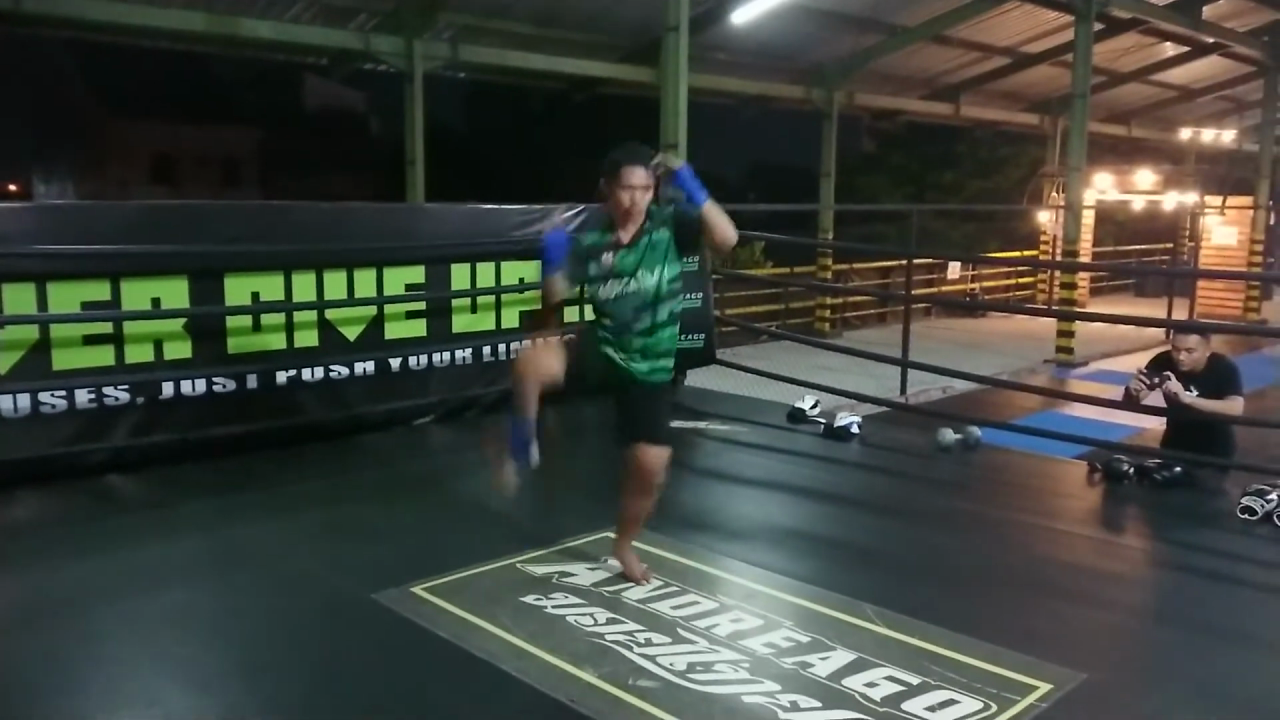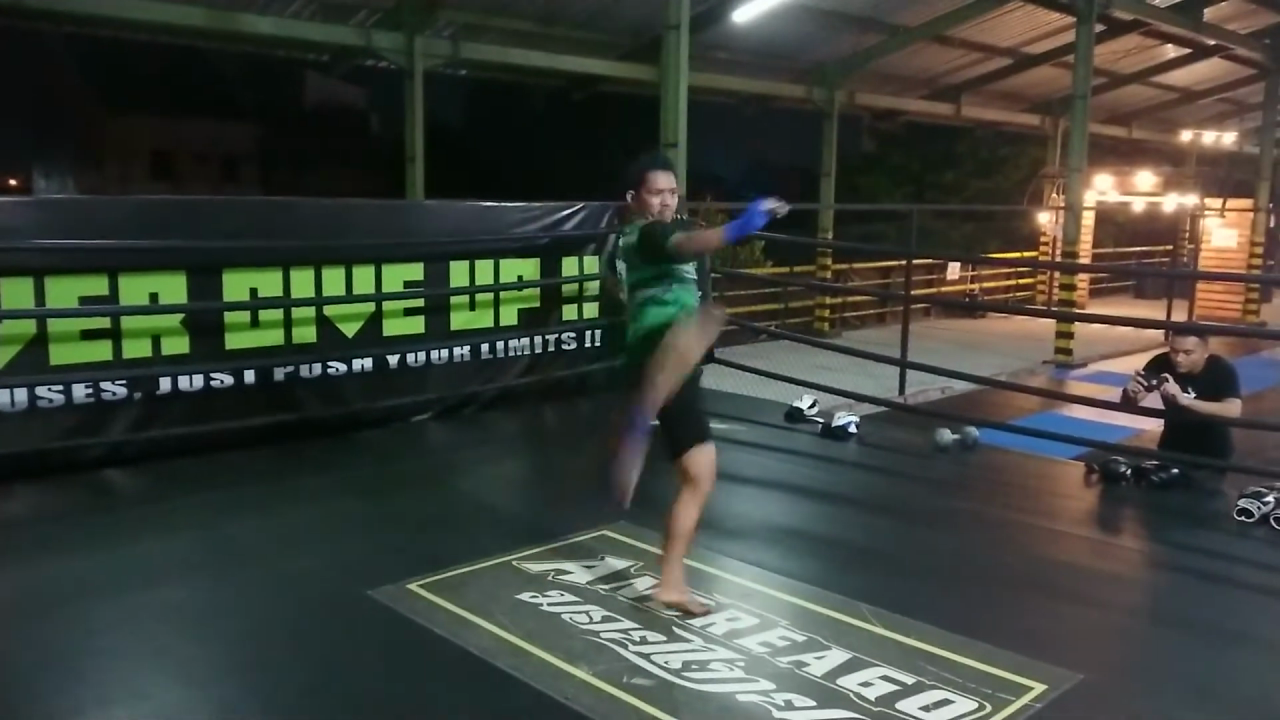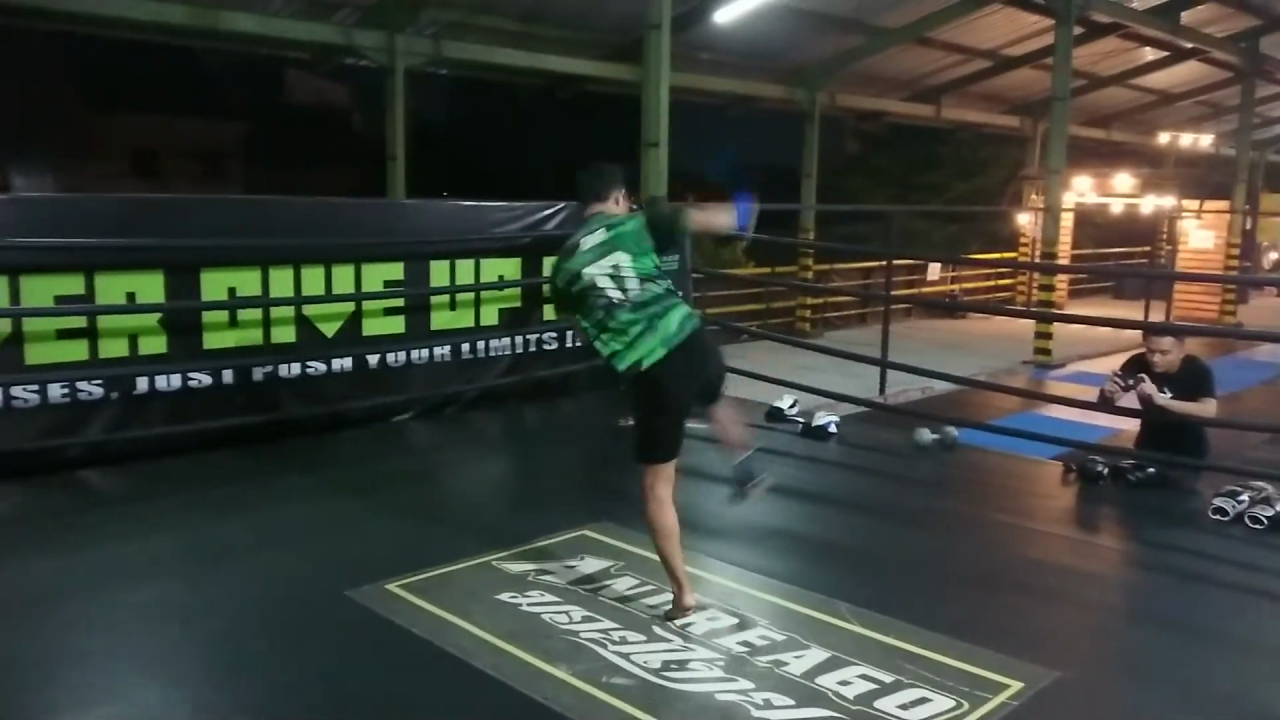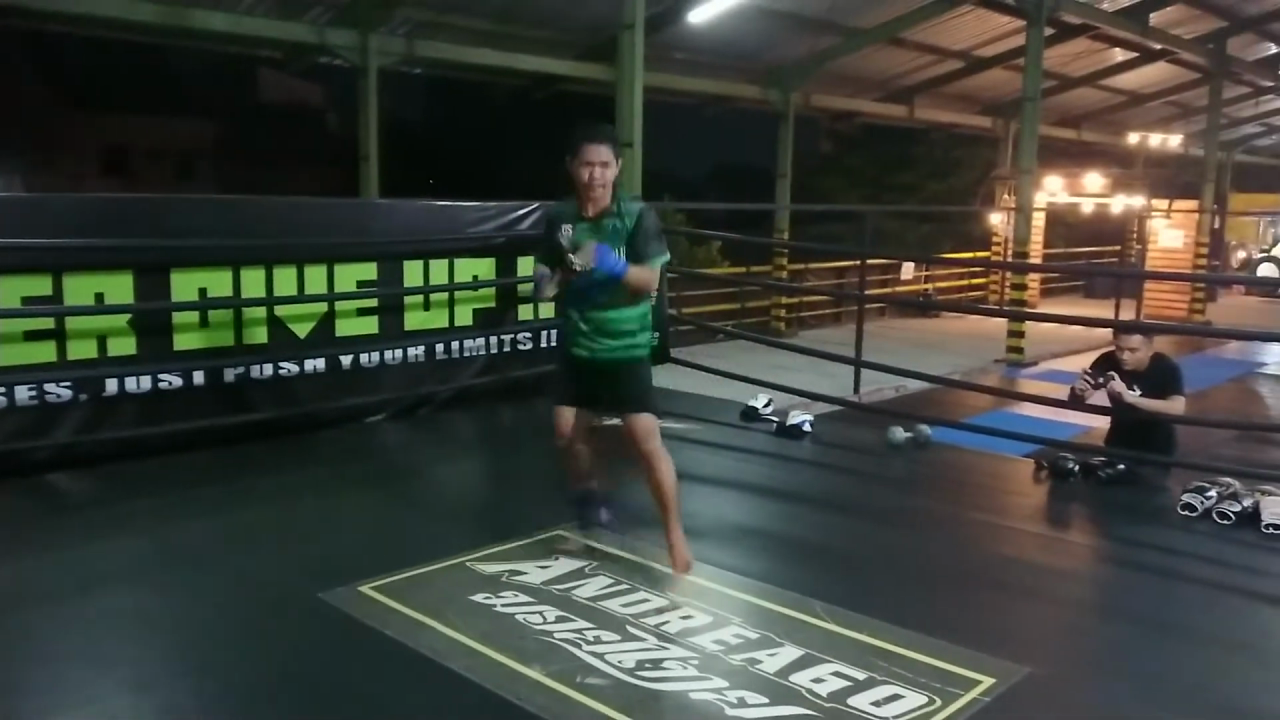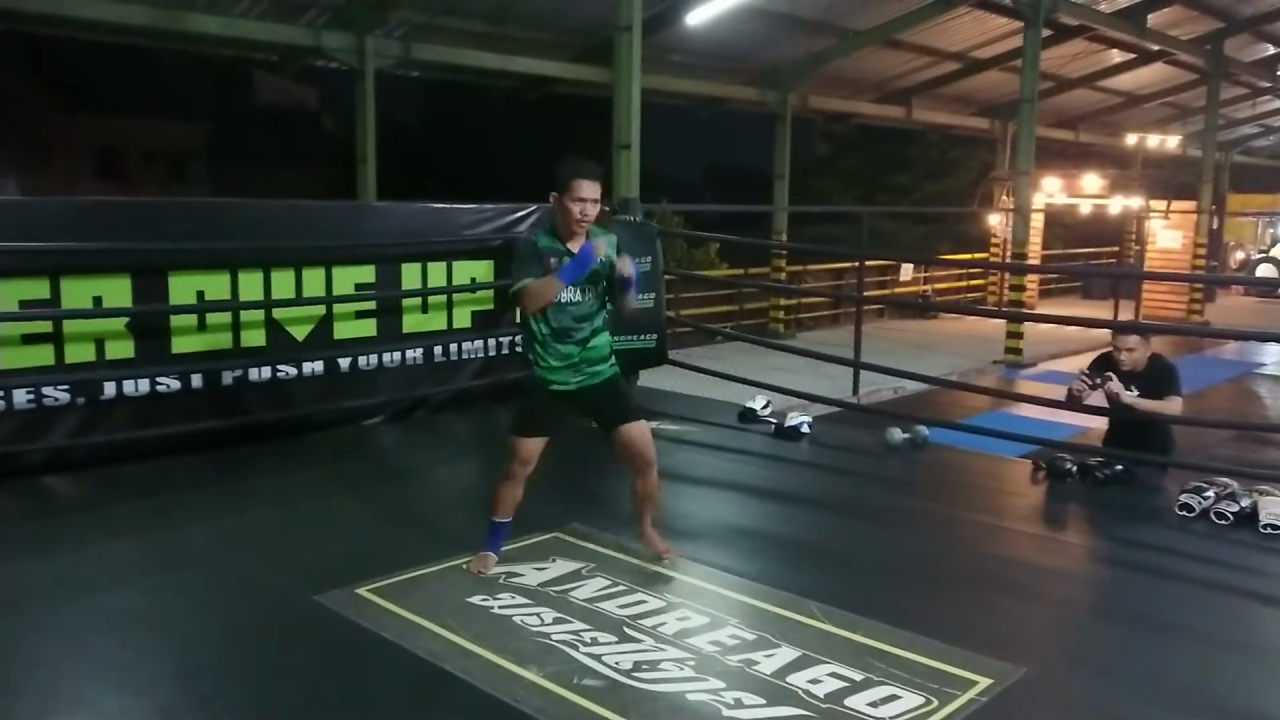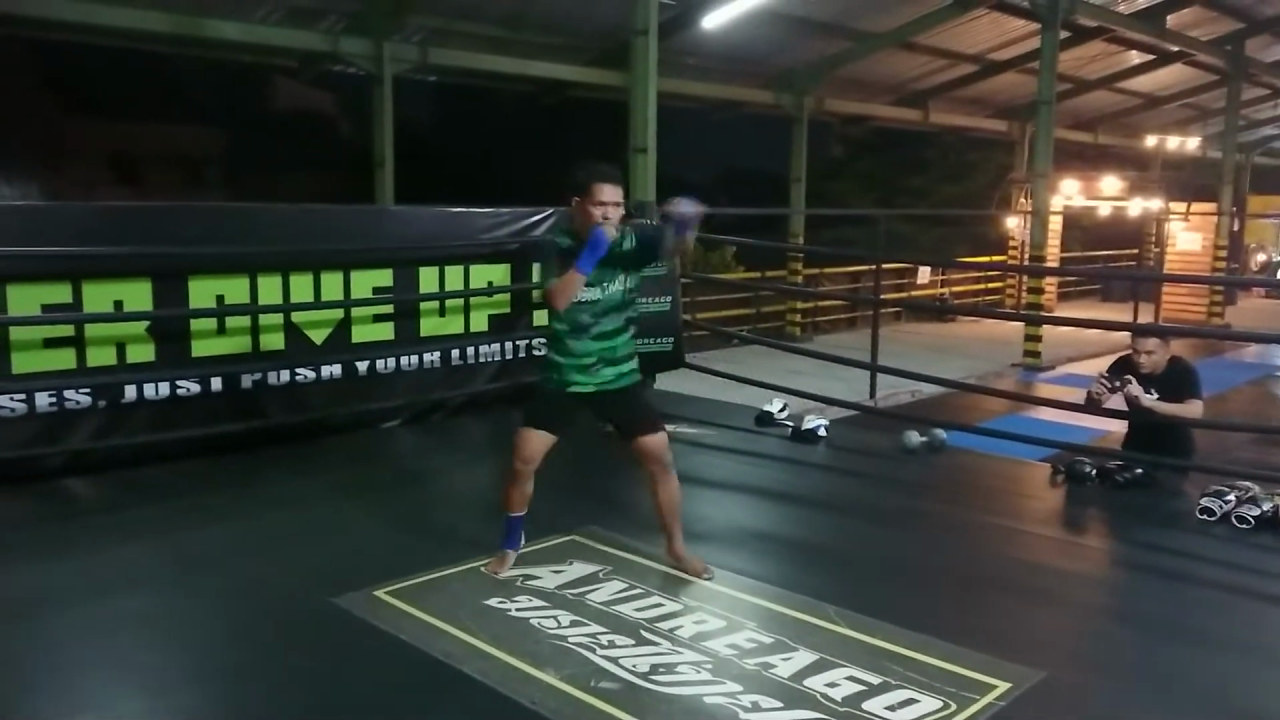
dt=0.4s
person 1, frame 1
left shoulder: (671, 222)
right shoulder: (589, 239)
left elbow: (727, 239)
right elbow: (555, 297)
left wrist: (691, 188)
right wrist: (553, 259)
left hip: (647, 370)
right hip: (598, 353)
left knee: (649, 472)
right knee: (532, 361)
left ankle: (623, 547)
right ankle: (523, 443)
person 1, frame 2
left shoulder: (631, 244)
right shoulder: (647, 235)
right elbow: (693, 242)
right wrist: (744, 224)
right hip: (659, 351)
left knee: (700, 477)
right knee: (700, 324)
left ankle: (672, 583)
right ankle: (638, 421)
person 1, frame 3
left shoulder: (563, 264)
right shoulder: (634, 224)
left elbow: (574, 321)
right elbow: (704, 220)
right wrist: (739, 213)
left hip: (649, 376)
right hip: (687, 346)
left knee: (657, 487)
right knee: (714, 404)
left ankle: (682, 591)
right ankle: (747, 467)
person 1, frame 4
left shoulder: (638, 216)
right shoulder: (559, 218)
left elbow: (650, 280)
right elbow: (551, 270)
left wrist: (608, 264)
right wrist: (545, 279)
left hip: (625, 348)
right hip: (579, 346)
left knee: (645, 439)
right knee: (567, 434)
left ankle: (675, 534)
right ankle: (590, 505)
person 1, frame 5
left shoulder: (607, 244)
right shoulder: (533, 246)
left elbow: (624, 306)
right elbow: (527, 302)
left wrist: (625, 280)
right wrist: (576, 267)
left hip: (600, 374)
right hip: (550, 379)
left knee: (643, 454)
right knee: (519, 463)
left ankle: (647, 529)
right ankle: (494, 543)
person 1, frame 6
left shoulder: (632, 240)
right shoulder: (560, 248)
left elbow: (678, 247)
right elbow: (558, 300)
left wrist: (683, 222)
right wrist: (591, 251)
left hip: (620, 377)
right hip: (565, 379)
left knee: (660, 460)
right knee: (522, 460)
left ankle: (677, 547)
right ankle: (511, 541)
